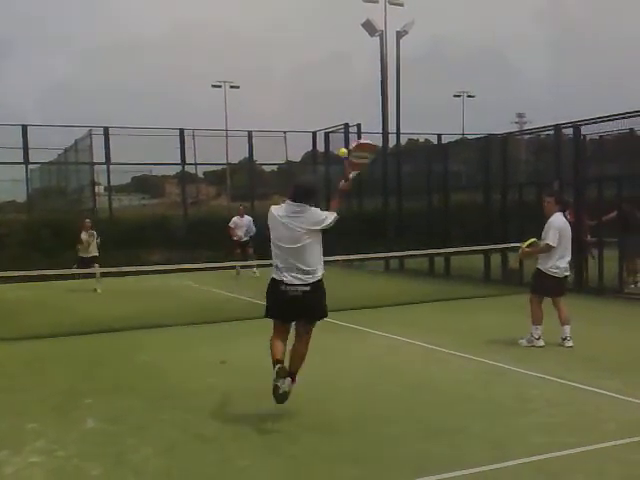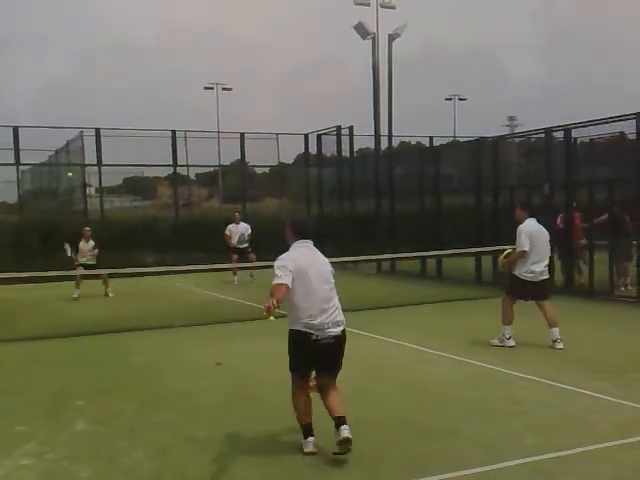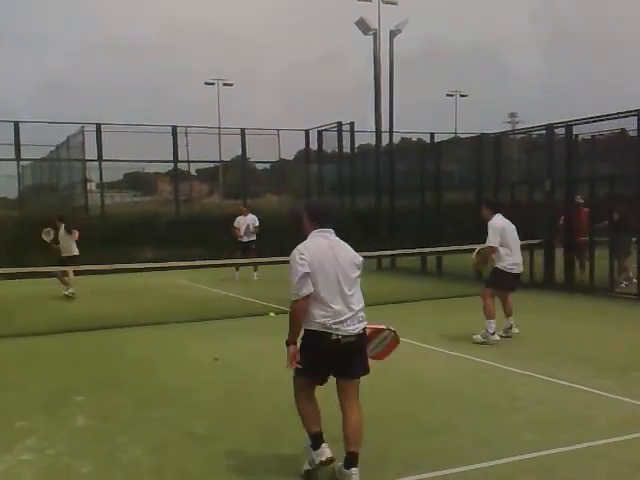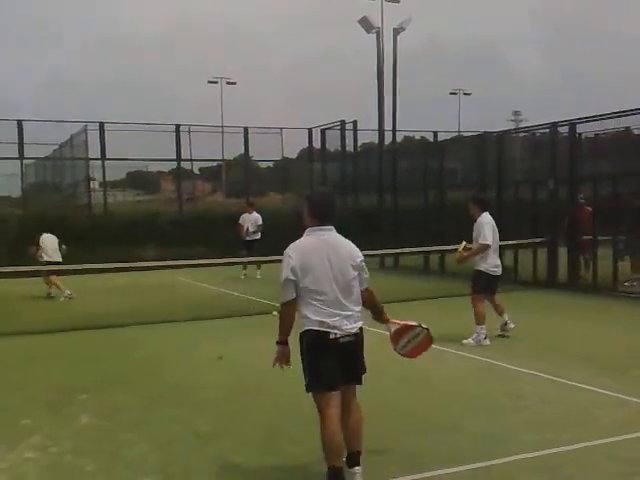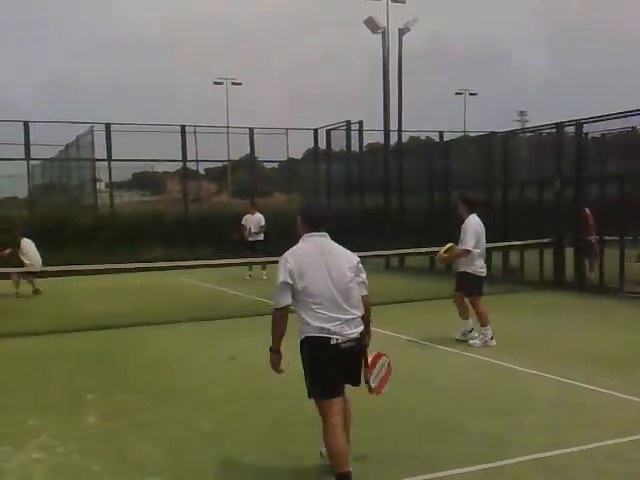
dt=0.4s
person 1, frame 1
left shoulder: (275, 213)
right shoulder: (316, 217)
right elbow: (333, 214)
right wrist: (341, 192)
left hip: (281, 285)
right hip: (310, 287)
left knee: (279, 335)
right knee: (303, 338)
left ankle: (279, 369)
right ankle: (289, 379)
person 1, frame 2
left shoulder: (286, 260)
right shoulder: (323, 260)
left elbow: (280, 286)
left wrist: (273, 302)
left hip: (304, 332)
right hip: (335, 330)
left knee: (300, 386)
right knee: (328, 387)
left ankle: (309, 438)
right ankle: (342, 427)
person 1, frame 3
left shoulder: (303, 252)
right shoulder: (349, 251)
left elbow: (301, 301)
left wrist: (292, 343)
left hip: (321, 333)
right hip: (353, 333)
left knee: (302, 388)
right knee: (350, 400)
left ankle: (318, 448)
person 1, frame 4
left shoulder: (295, 251)
right shoulder: (350, 248)
left elbow: (288, 304)
right elbow: (365, 293)
left wrist: (282, 342)
right wrist: (381, 315)
left hip: (318, 336)
right hip: (351, 333)
left knee: (329, 411)
right knee: (349, 402)
person 1, frame 5
left shoulder: (291, 258)
right shoulder: (348, 255)
left elbow: (281, 309)
right elbow: (365, 302)
left wrist: (275, 349)
right wrist: (365, 334)
left hip: (319, 340)
right hip: (352, 337)
left knee: (331, 414)
right knee: (339, 397)
right ankle: (340, 453)
person 2, frame 1
left shoulder: (553, 221)
right shoulder: (564, 222)
left elbow: (549, 246)
left wrist: (530, 252)
right wrist: (536, 248)
left hip: (547, 270)
right hip: (561, 270)
left knee: (535, 300)
right knee: (558, 302)
left ankle: (536, 337)
right ankle: (567, 337)
person 2, frame 2
left shoulder: (523, 228)
right shoulder: (542, 229)
left elbow: (522, 252)
left wrist: (508, 262)
left hip: (524, 274)
right hip: (542, 274)
left knee: (507, 302)
right knee: (545, 305)
left ankle: (506, 337)
right ankle: (557, 339)
person 2, frame 3
left shoulder: (494, 223)
right shoulder: (507, 223)
left elbow: (491, 248)
left wrist: (480, 259)
right wrist: (486, 256)
left hip: (504, 267)
right hip: (515, 266)
left knee: (487, 295)
right knee: (503, 295)
left ankle: (490, 332)
right ankle: (510, 327)
person 2, frame 4
left shoulder: (484, 221)
right shoulder: (483, 220)
left elbow: (485, 245)
left wrist: (467, 256)
right wrist: (470, 250)
left hip: (486, 268)
right hip: (489, 267)
left knee: (477, 299)
right knee: (491, 297)
left ankle: (481, 336)
right ankle: (506, 323)
person 2, frame 5
left shoulder: (470, 224)
right shoulder: (475, 222)
left elbow: (465, 250)
left wrist: (448, 257)
right wrist: (455, 251)
left hip: (472, 270)
right hip: (467, 269)
left knee: (476, 302)
right knee: (457, 297)
left ankle: (488, 336)
right ankle: (468, 330)
